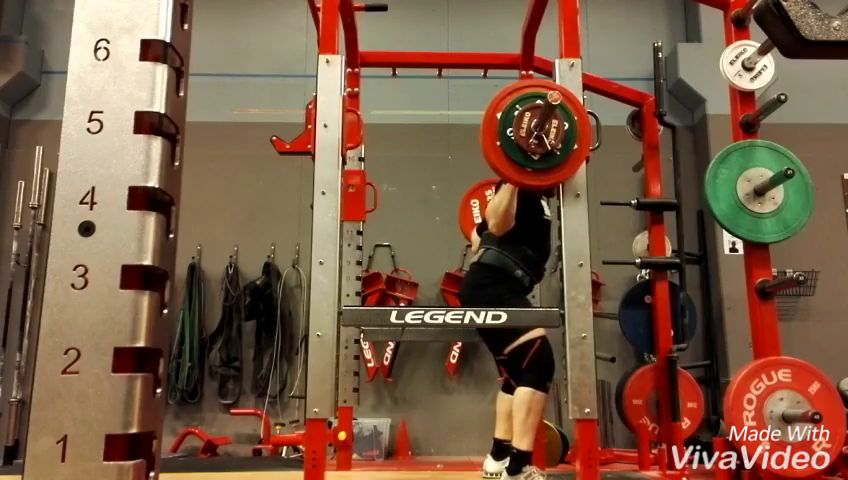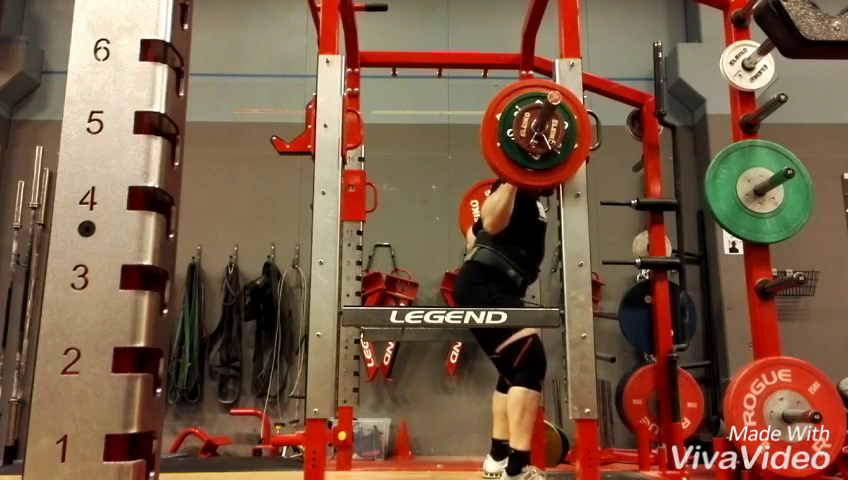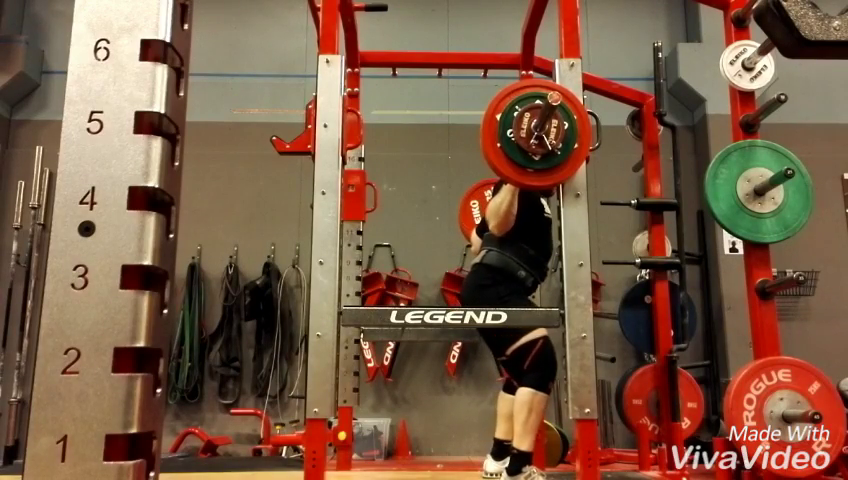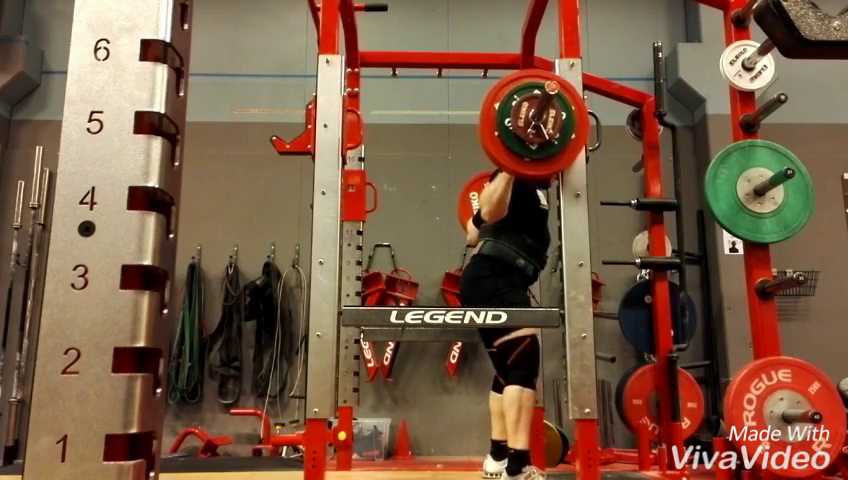
dt=0.7s
person 1, frame 1
left shoulder: (527, 196)
right shoulder: (525, 190)
left elbow: (478, 238)
right elbow: (498, 224)
left hip: (493, 288)
right hip: (491, 287)
left knee: (521, 370)
right knee: (538, 365)
person 1, frame 2
left shoulder: (526, 197)
right shoulder: (520, 190)
left elbow: (474, 235)
right elbow: (493, 223)
right wrist: (511, 180)
left hip: (488, 288)
right hip: (484, 286)
left knee: (515, 369)
right knee: (530, 363)
person 1, frame 3
left shoulder: (528, 196)
right shoulder: (524, 189)
left elbow: (477, 241)
right elbow: (498, 224)
left hip: (495, 289)
right hip: (494, 288)
left knee: (522, 371)
right knee: (540, 365)
person 1, frame 4
left shoulder: (525, 187)
right shoulder: (521, 181)
left elbow: (473, 233)
right elbow: (491, 211)
right wrist: (508, 168)
left hip: (492, 282)
right hip: (493, 281)
left knee: (509, 369)
right knee: (523, 364)
